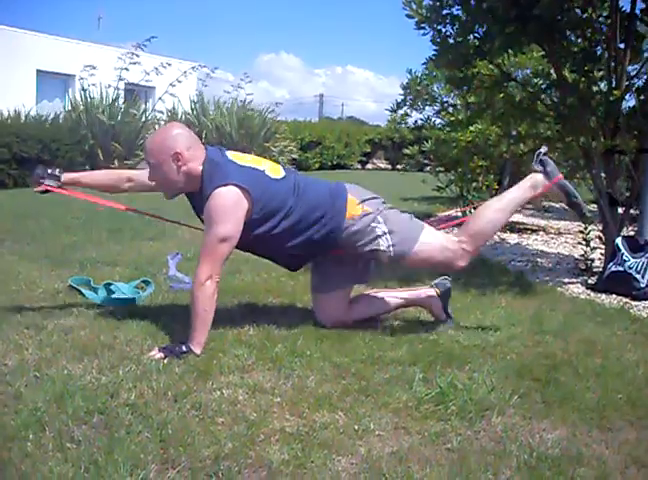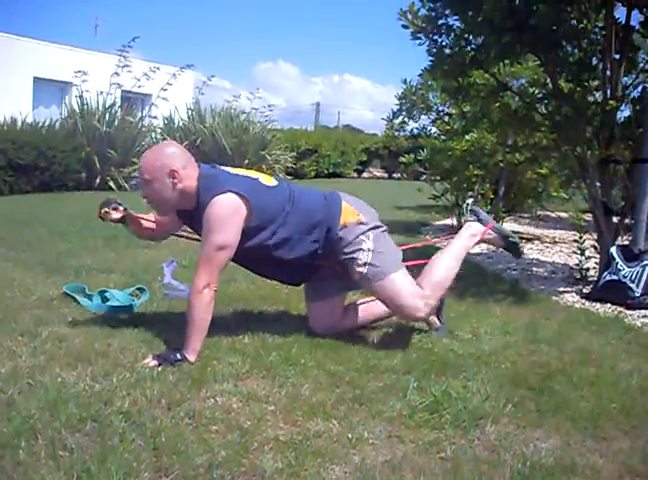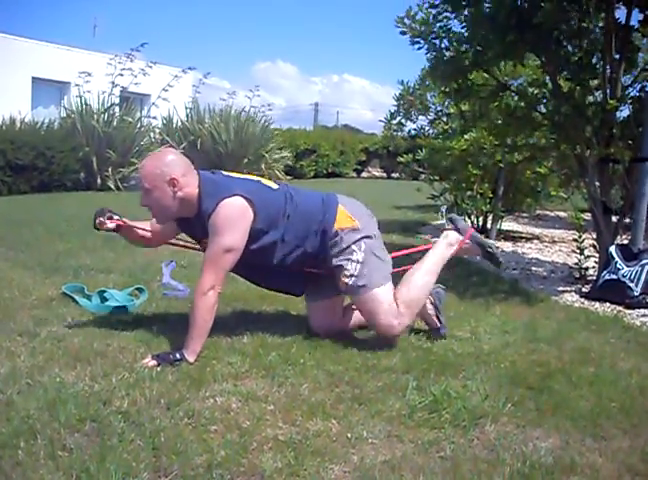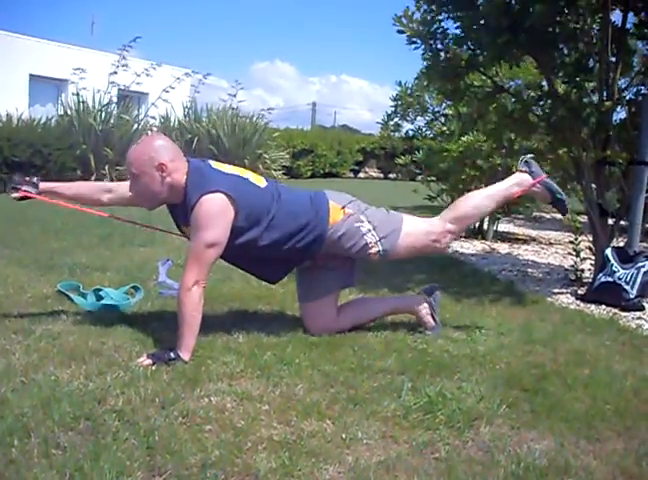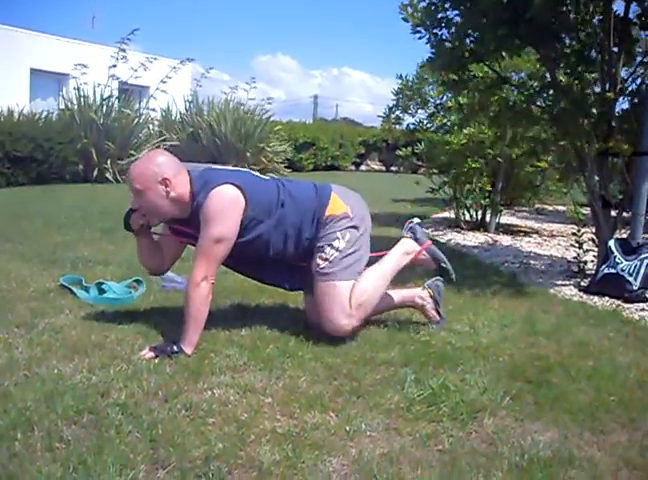
dt=0.7s
person 1, frame 1
left shoulder: (223, 194)
right shoulder: (202, 166)
left elbow: (206, 278)
right elbow: (128, 179)
left wrist: (194, 345)
right wrist: (65, 178)
left hip: (352, 217)
right hip: (336, 230)
left knee: (458, 251)
right knee: (331, 316)
left ankle: (539, 180)
right ankle: (427, 296)
person 1, frame 2
left shoulder: (222, 203)
right shoulder: (189, 193)
left elbow: (204, 286)
right elbow: (155, 230)
left wrist: (188, 354)
right wrist: (126, 218)
left hip: (345, 224)
right hip: (327, 238)
left knee: (417, 304)
right knee: (325, 324)
left ankle: (474, 230)
right ankle: (419, 306)
person 1, frame 3
left shoulder: (227, 208)
right shoulder: (188, 200)
left elbow: (209, 288)
right elbow: (153, 235)
left wrist: (188, 353)
right wrist: (120, 225)
left hip: (344, 225)
right hip: (325, 238)
left knee: (391, 325)
right knee: (324, 324)
left ankle: (452, 240)
right ankle: (422, 303)
person 1, frame 4
left shoulder: (210, 201)
right shoulder: (176, 179)
left elbow: (193, 284)
right elbow: (106, 193)
left wrist: (181, 352)
right wrist: (43, 187)
left hip: (336, 224)
right hip: (318, 240)
left knee: (439, 233)
right knee: (321, 325)
left ankle: (523, 181)
right ankle: (415, 303)
person 1, frame 5
left shoulder: (219, 198)
right shoulder: (179, 208)
left elbow: (202, 279)
right elbow: (157, 265)
left wrist: (184, 346)
right wrist: (141, 231)
left hip: (337, 213)
right hip: (317, 227)
left knee: (340, 322)
right knee: (320, 318)
left ankle: (409, 248)
right ankle: (420, 295)
